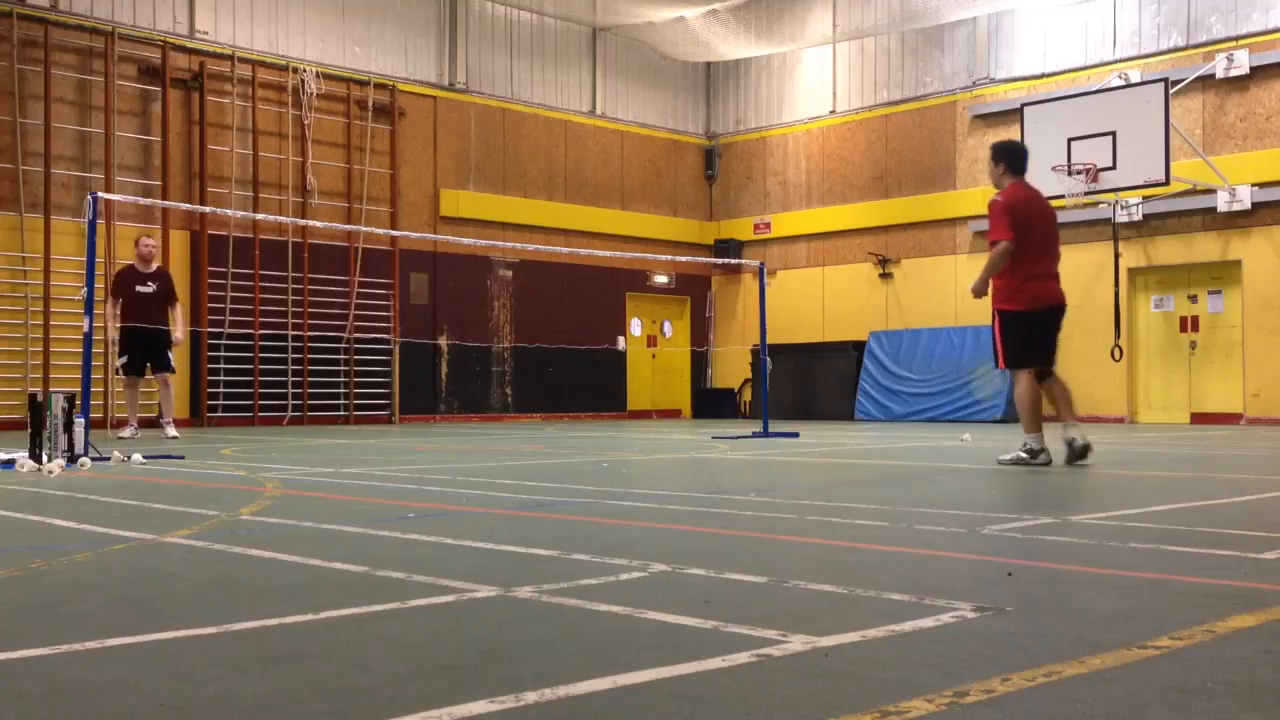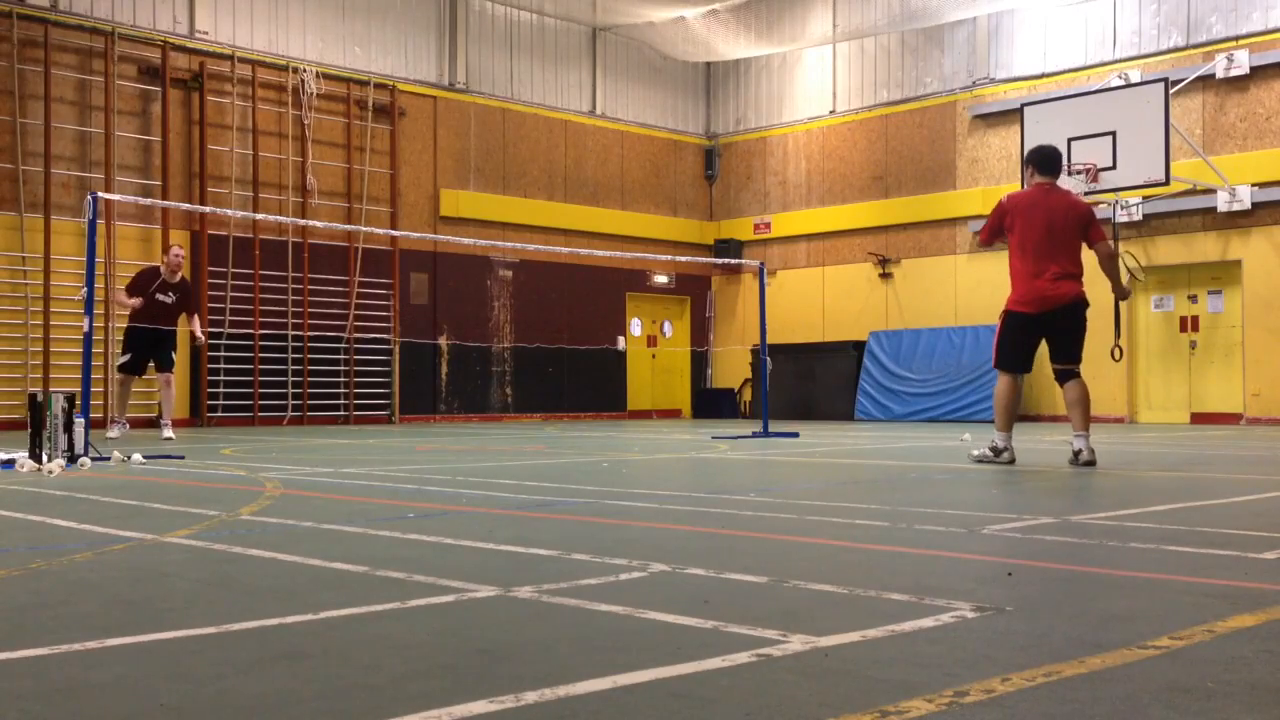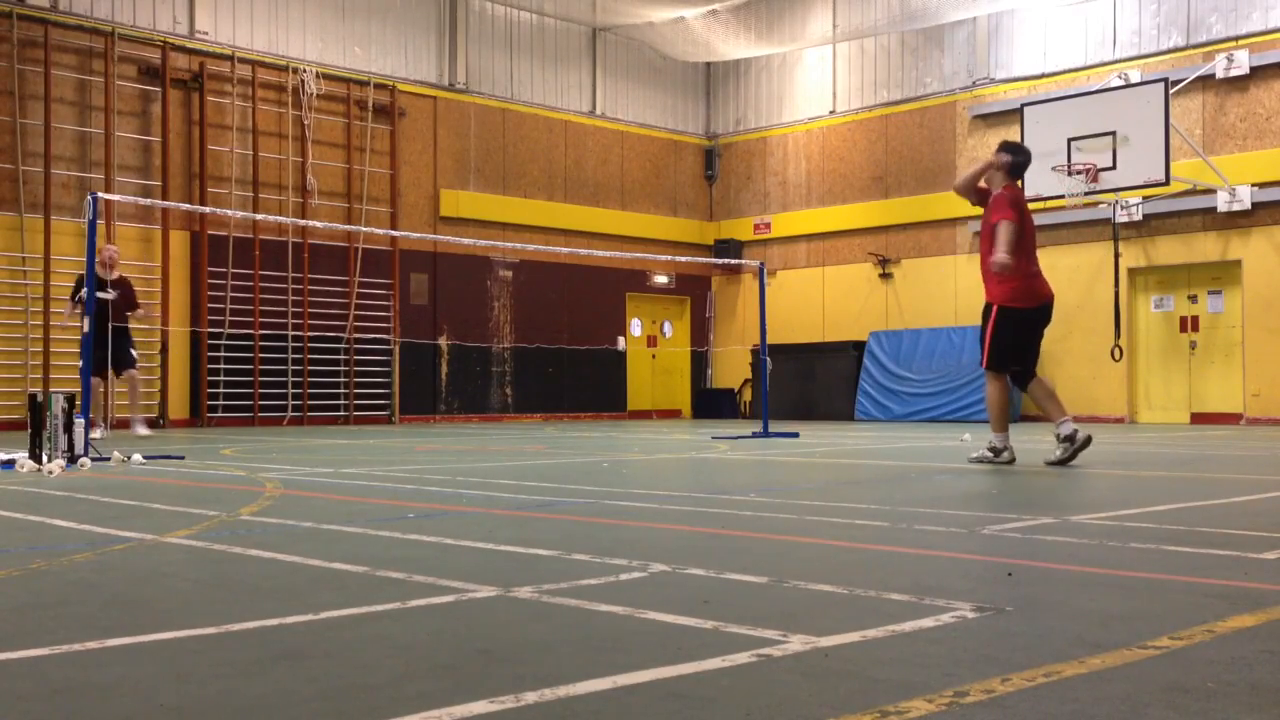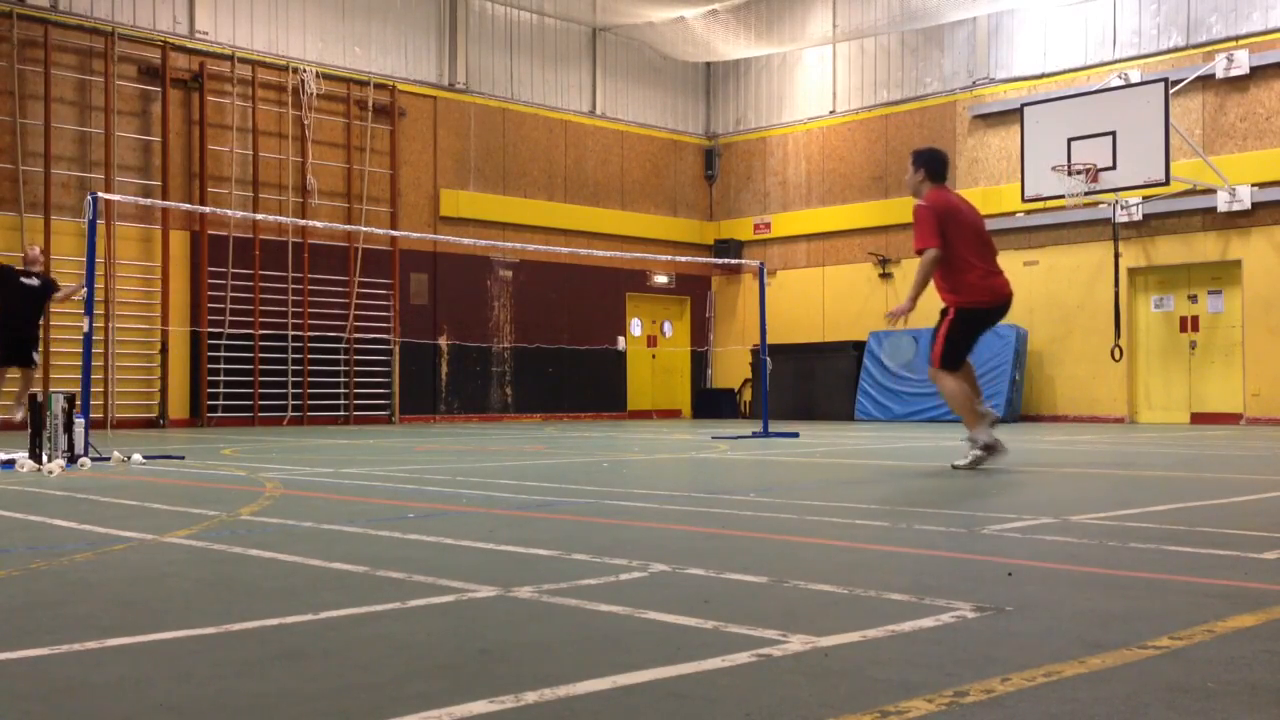
dt=1s
person 1, frame 1
left shoulder: (1002, 201)
right shoulder: (1042, 202)
left elbow: (1004, 248)
left wrist: (983, 279)
left hip: (1016, 300)
right hip: (1050, 297)
left knee: (1022, 372)
right knee: (1044, 372)
left ankle: (1034, 447)
right ankle: (1075, 437)
person 1, frame 2
left shoulder: (1012, 203)
right shoulder: (1079, 207)
left elbow: (984, 240)
right elbow: (1105, 252)
right wrist: (1117, 286)
left hip: (1026, 302)
right hip: (1069, 301)
left knee: (1008, 372)
right knee: (1069, 373)
left ankle: (1001, 445)
right ankle: (1082, 446)
person 1, frame 3
left shoulder: (1004, 195)
right shoulder: (1005, 196)
left elbow: (1007, 225)
right elbow: (961, 188)
left wrist: (1002, 252)
right wrist: (986, 164)
left hip: (1010, 299)
right hip: (1035, 299)
left knee: (995, 371)
right knee: (1023, 373)
left ankle: (1000, 446)
right ankle: (1068, 431)
person 1, frame 4
left shoulder: (927, 205)
right shoulder: (960, 203)
left elbow: (932, 254)
left wrist: (910, 300)
left hip: (970, 299)
right hip: (997, 294)
left knee: (941, 369)
right knee: (950, 355)
left ankle: (984, 439)
right ankle: (982, 413)
person 2, frame 1
left shoulder: (163, 275)
right shoulder: (124, 274)
left elbow: (174, 305)
right elbow: (112, 302)
left wrist: (178, 329)
right wrist: (112, 328)
left hip: (159, 333)
right hip: (131, 333)
left knee: (164, 378)
right knee: (131, 380)
left ankle: (168, 423)
right ankle: (132, 425)
person 2, frame 2
left shoulder: (185, 287)
right shoulder: (147, 275)
left elbow: (192, 314)
right elbow: (120, 295)
left wrist: (198, 333)
right wrist: (130, 303)
left hip: (165, 336)
right hip: (138, 332)
left knee: (166, 378)
right knee: (124, 378)
left ankle: (166, 425)
right ankle: (119, 421)
person 2, frame 3
left shoulder: (124, 283)
right shoulder: (85, 279)
left elbow: (135, 310)
right elbow: (73, 304)
left wrist: (141, 314)
right wrist: (67, 315)
left hip: (120, 338)
right hip: (94, 339)
left knee: (132, 374)
right knee: (93, 382)
left ankle: (137, 421)
right ankle: (98, 425)
person 2, frame 4
left shoulder: (46, 282)
left elbow: (59, 297)
left wrist: (78, 288)
left hip: (28, 333)
left knee: (28, 373)
left ankle: (19, 403)
